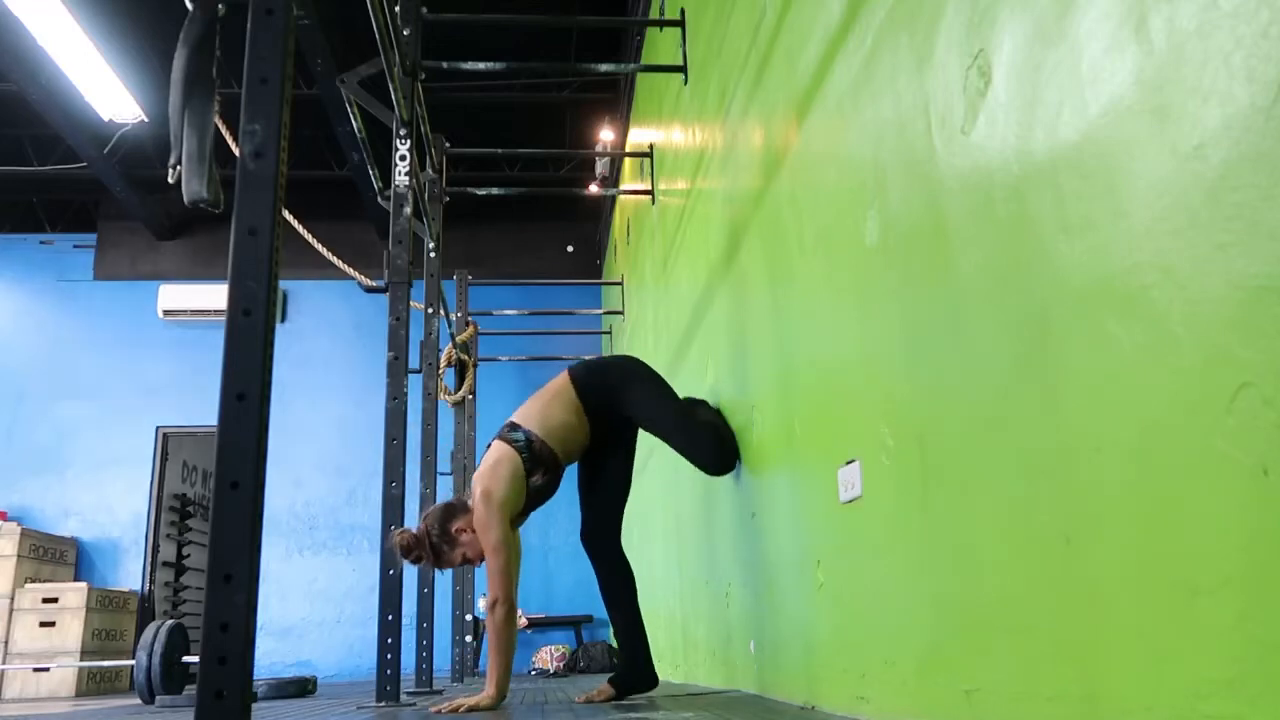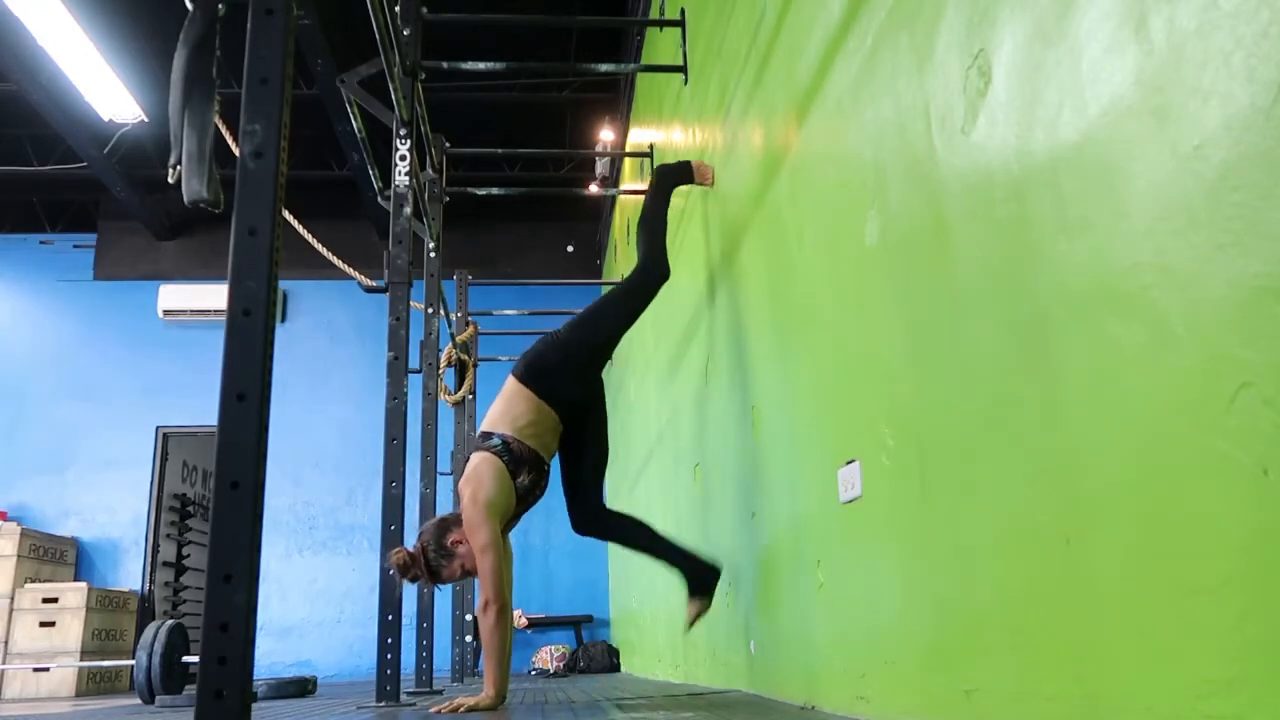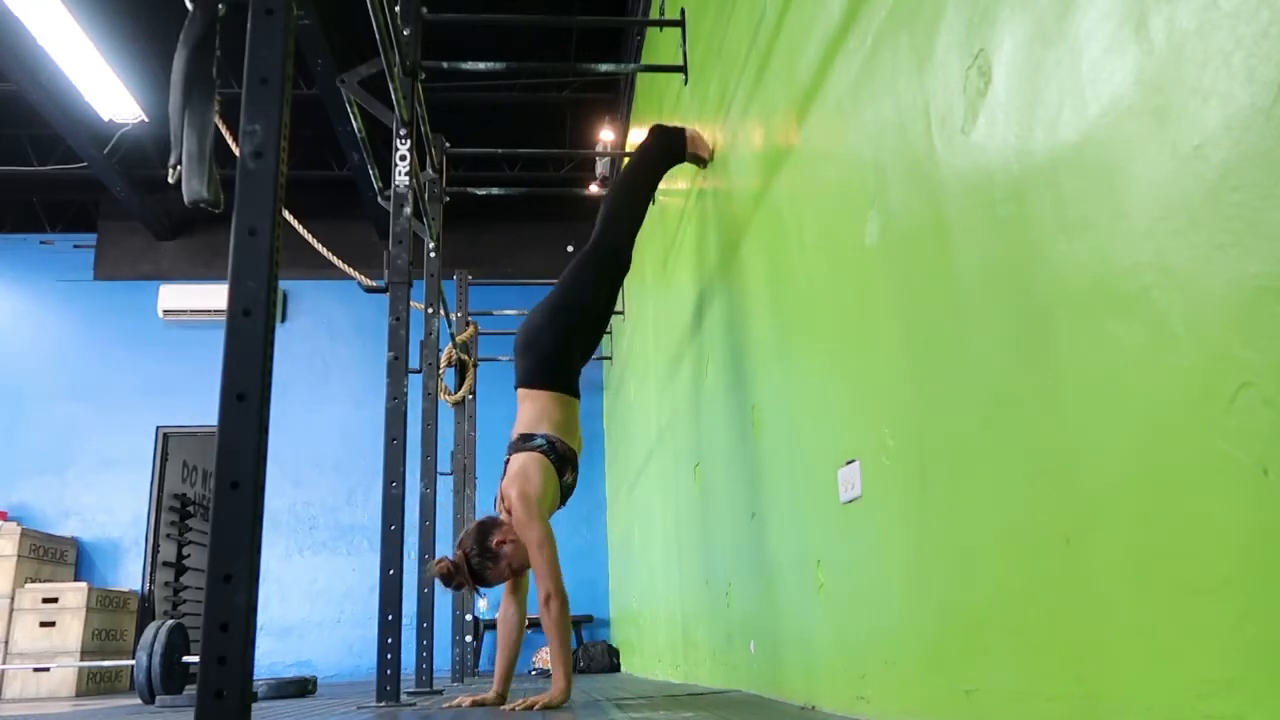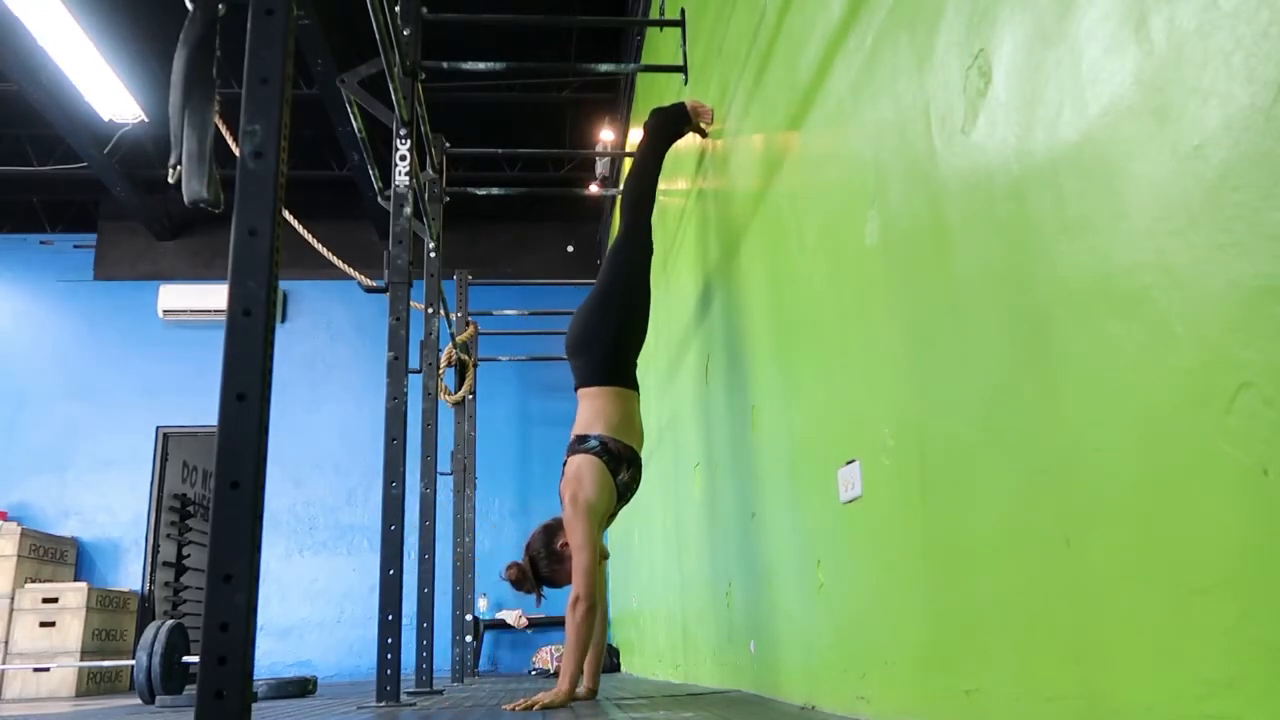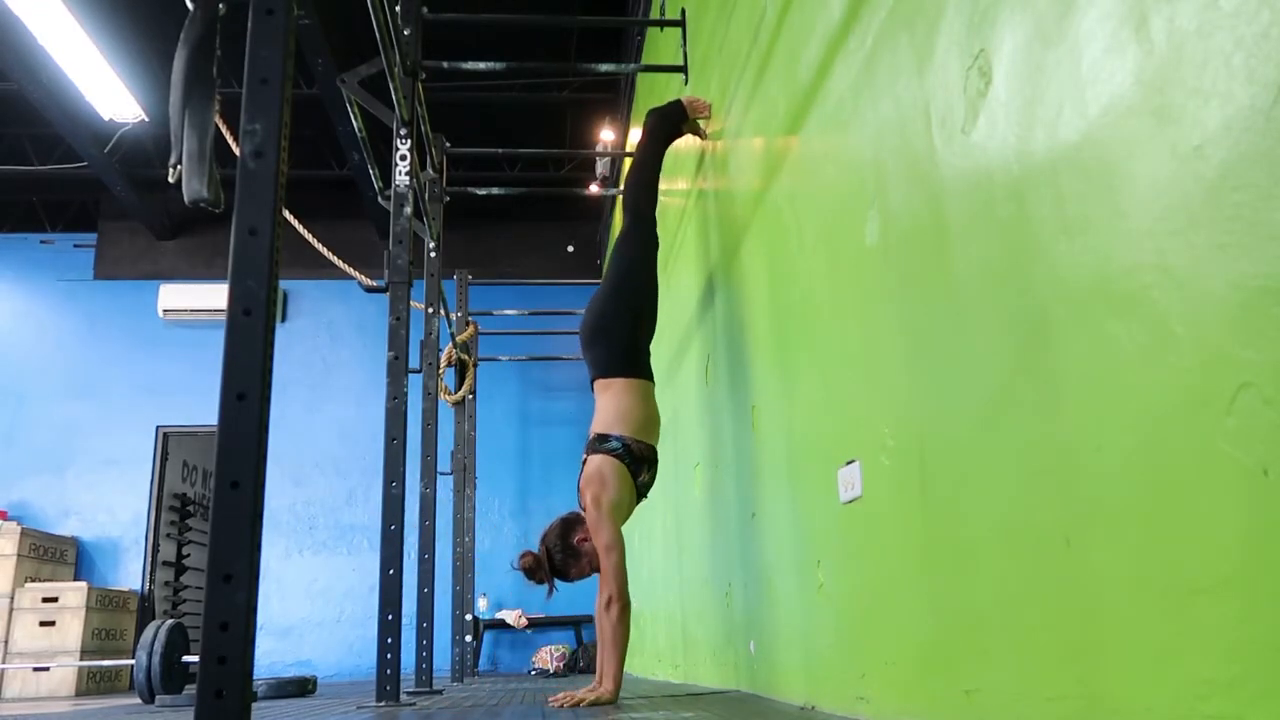
dt=1s
person 1, frame 1
left shoulder: (488, 502)
right shoulder: (495, 506)
left elbow: (500, 603)
right elbow: (502, 602)
left wrist: (493, 691)
right wrist: (496, 688)
left hip: (613, 385)
right hip: (597, 408)
left knee: (716, 456)
right knee: (599, 540)
right ankle: (635, 668)
person 1, frame 2
left shoulder: (478, 508)
right shoulder: (485, 515)
left elbow: (493, 605)
right elbow: (497, 605)
left wrist: (491, 694)
right wrist: (494, 690)
left hip: (558, 370)
right hip: (562, 390)
left knee: (650, 274)
right knee: (587, 515)
left ankle: (671, 178)
right ankle: (696, 571)
person 1, frame 3
left shoulder: (520, 504)
right shoulder: (511, 512)
left elbow: (551, 597)
right elbow: (516, 603)
left wrist: (561, 689)
right wrist: (498, 691)
left hip: (550, 346)
right hip: (551, 354)
left knee: (608, 240)
right knee: (609, 250)
left ankle: (667, 146)
person 1, frame 4
left shoulder: (581, 506)
right shoulder: (580, 509)
left elbow: (585, 598)
right elbow: (589, 597)
left wrist: (567, 684)
right wrist: (586, 682)
left hip: (604, 353)
right hip: (603, 363)
left knee: (633, 234)
right knee: (632, 240)
left ankle: (669, 125)
person 1, frame 5
left shoulder: (599, 499)
right shoulder: (597, 502)
left elbow: (614, 598)
left wrist: (609, 685)
right wrist: (602, 682)
left hip: (619, 347)
right hip: (616, 351)
left knee: (638, 227)
right knee: (638, 232)
left ankle: (668, 125)
